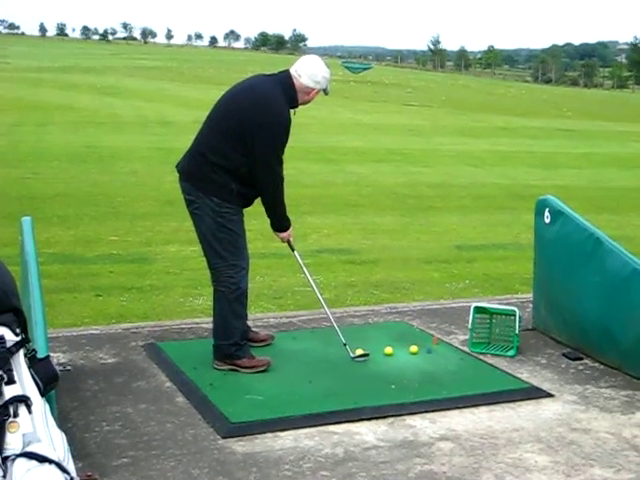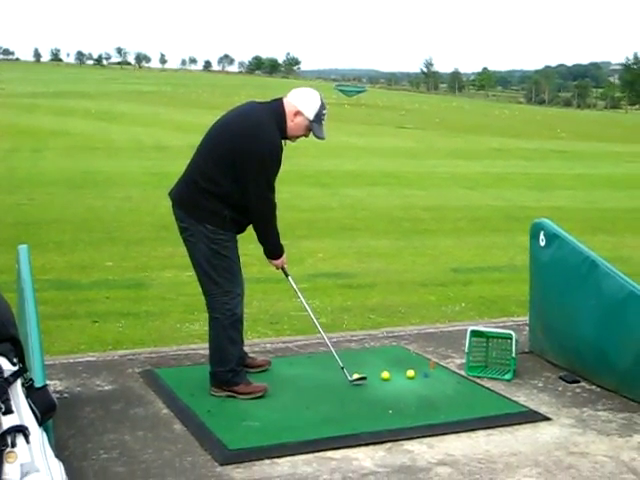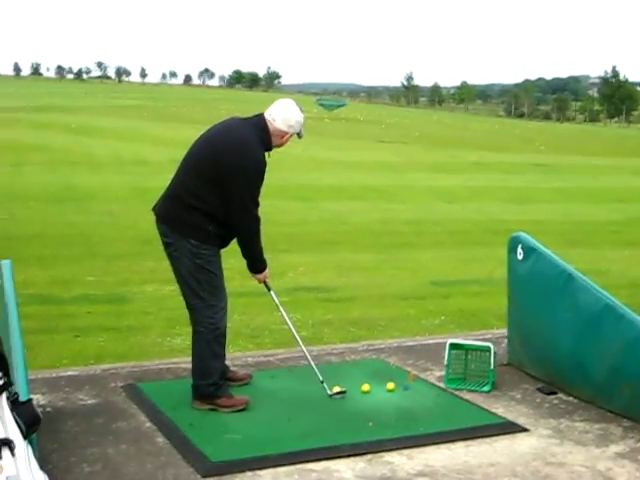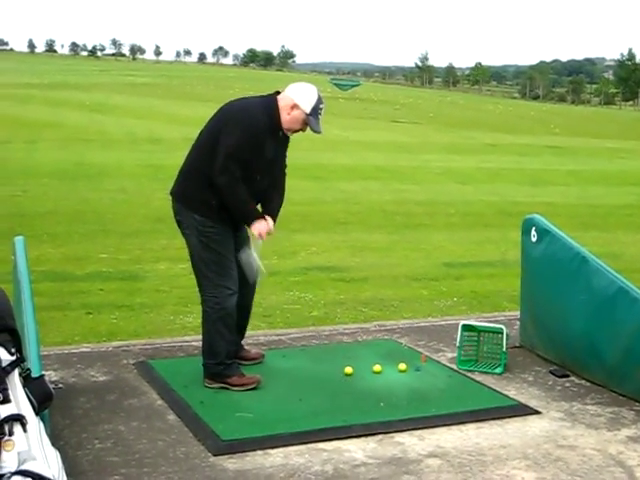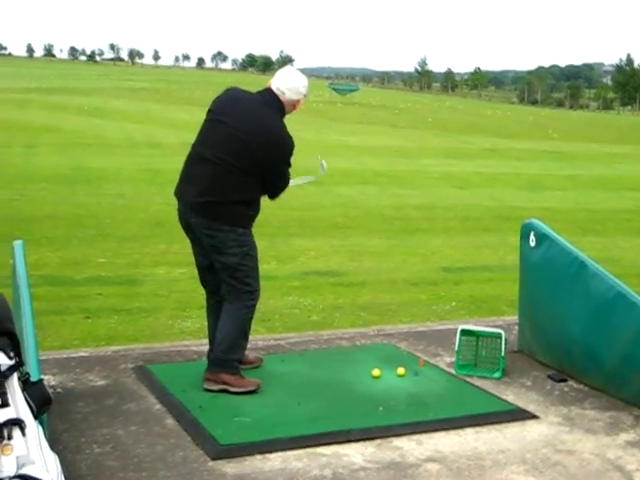
dt=1s
person 1, frame 1
left shoulder: (264, 88)
right shoulder: (272, 110)
right elbow: (268, 171)
right wrist: (280, 222)
left hip: (208, 180)
right hip: (213, 189)
left knee: (234, 265)
right knee: (231, 270)
left ankle: (237, 330)
right ankle: (229, 351)
person 1, frame 2
left shoulder: (257, 116)
right shoulder: (264, 137)
right elbow: (260, 200)
right wrist: (274, 249)
left hip: (202, 207)
right hip: (205, 215)
left knee: (228, 291)
right knee: (226, 296)
left ankle: (234, 356)
right ankle: (226, 377)
person 1, frame 3
left shoulder: (239, 131)
right shoulder: (247, 154)
right elbow: (245, 215)
right wrist: (257, 264)
left hip: (184, 221)
right hip: (189, 231)
left knee: (212, 305)
right knee: (210, 310)
left ankle: (216, 370)
right ankle: (208, 391)
person 1, frame 4
left shoulder: (275, 129)
right shoulder: (246, 118)
left elbow: (275, 177)
right elbow: (225, 173)
left wrist: (269, 217)
right wrist: (252, 218)
left hip: (224, 209)
right hip: (201, 209)
left knee: (243, 277)
right knee: (221, 288)
left ankle: (231, 347)
right ankle: (219, 369)
person 1, frame 5
left shoulder: (230, 98)
right shoulder: (276, 137)
right elbow: (275, 187)
right wrist: (257, 183)
left hip: (191, 204)
right hip: (225, 218)
left knee: (218, 287)
right knee: (243, 292)
left ankle: (226, 353)
right ankle: (221, 369)
